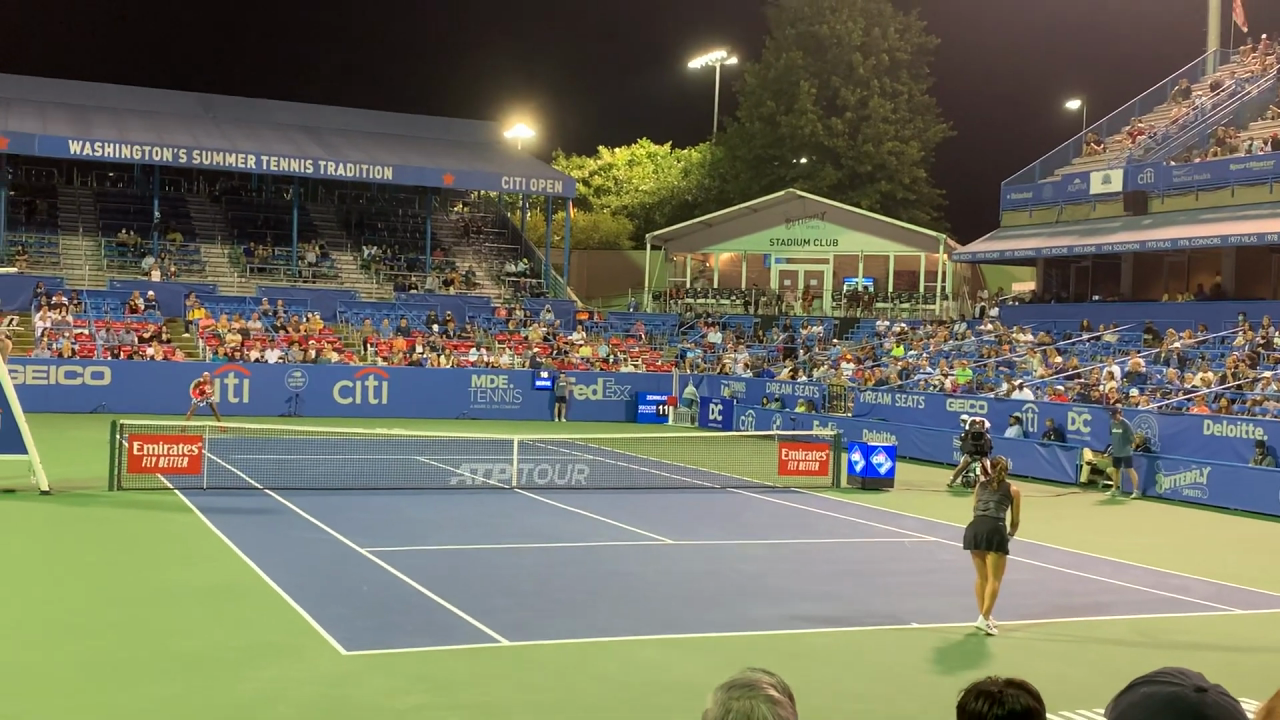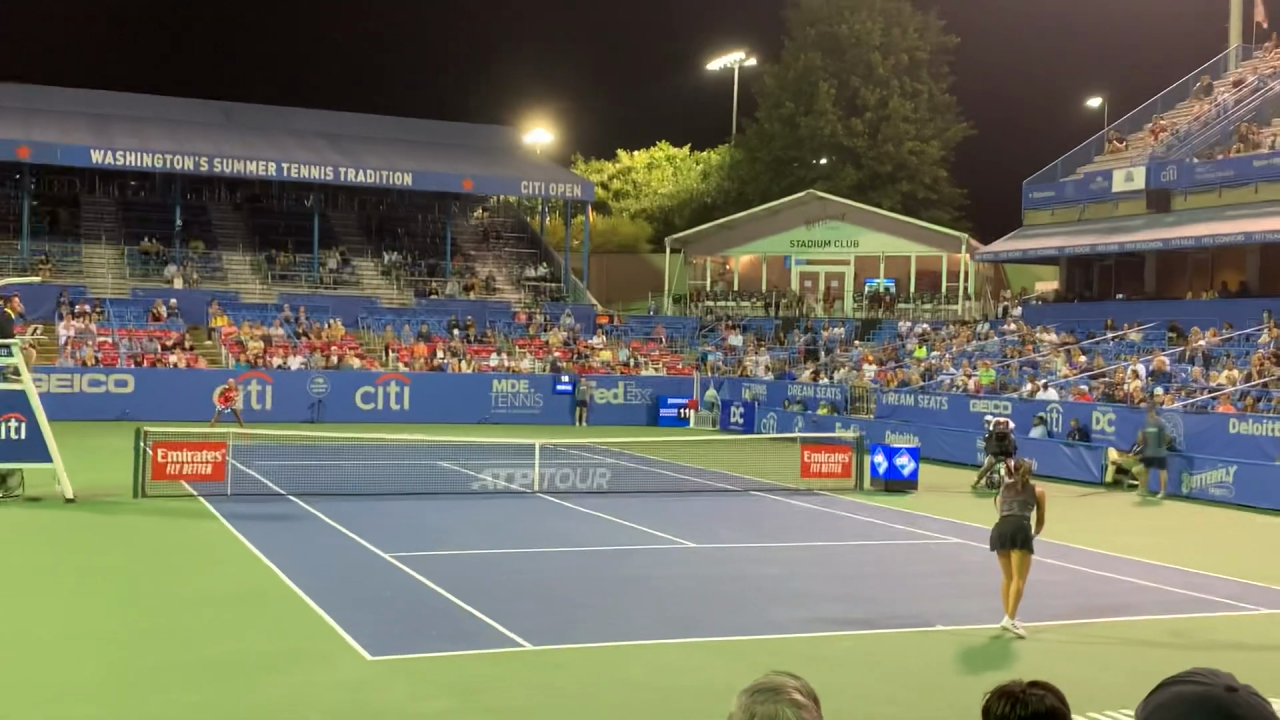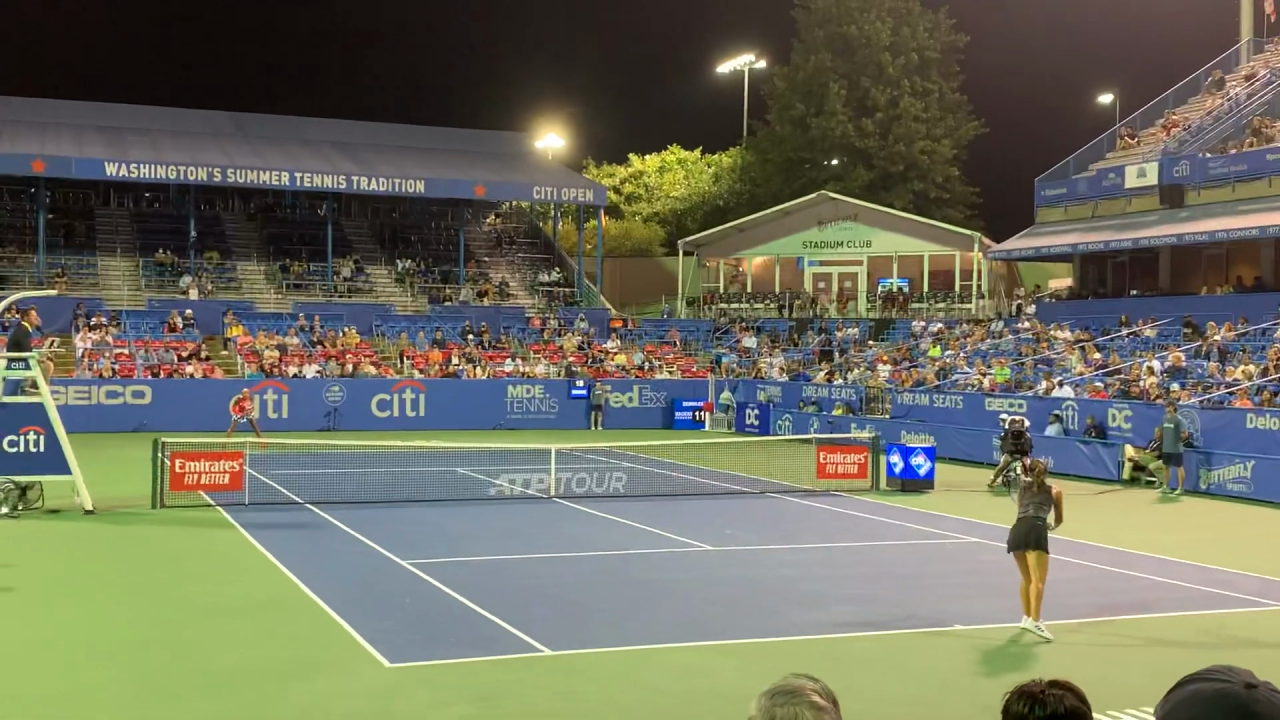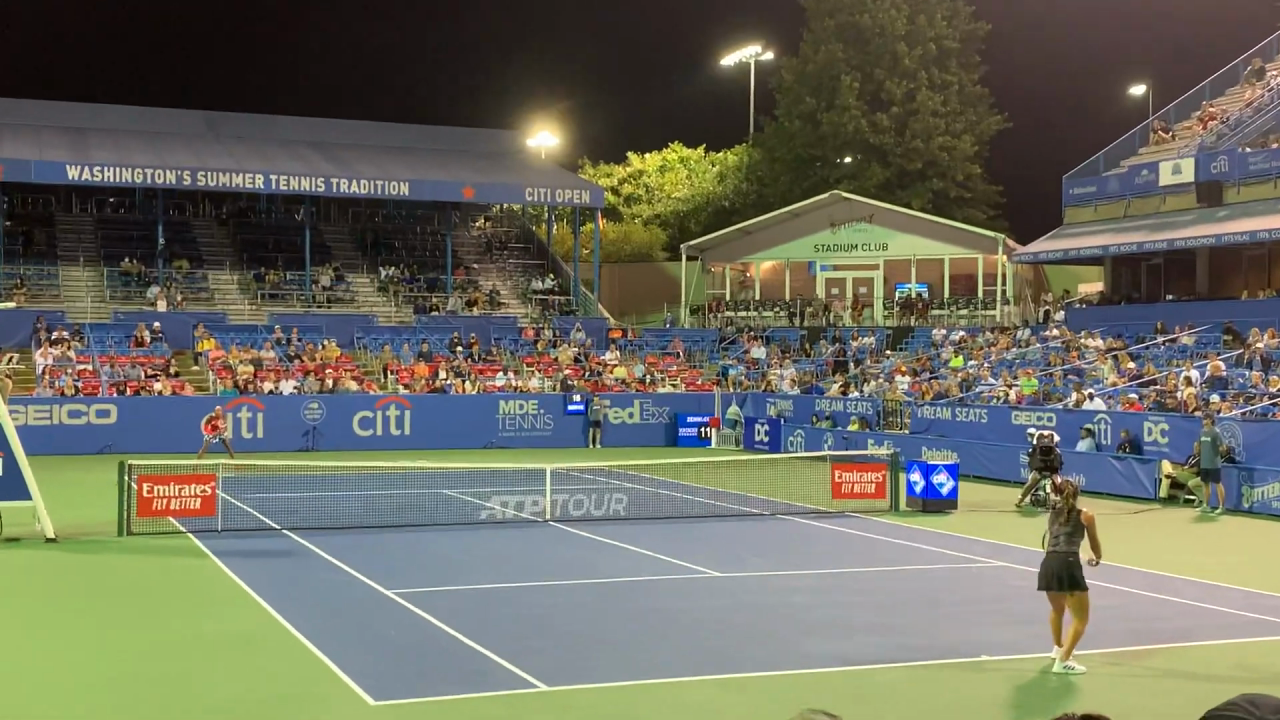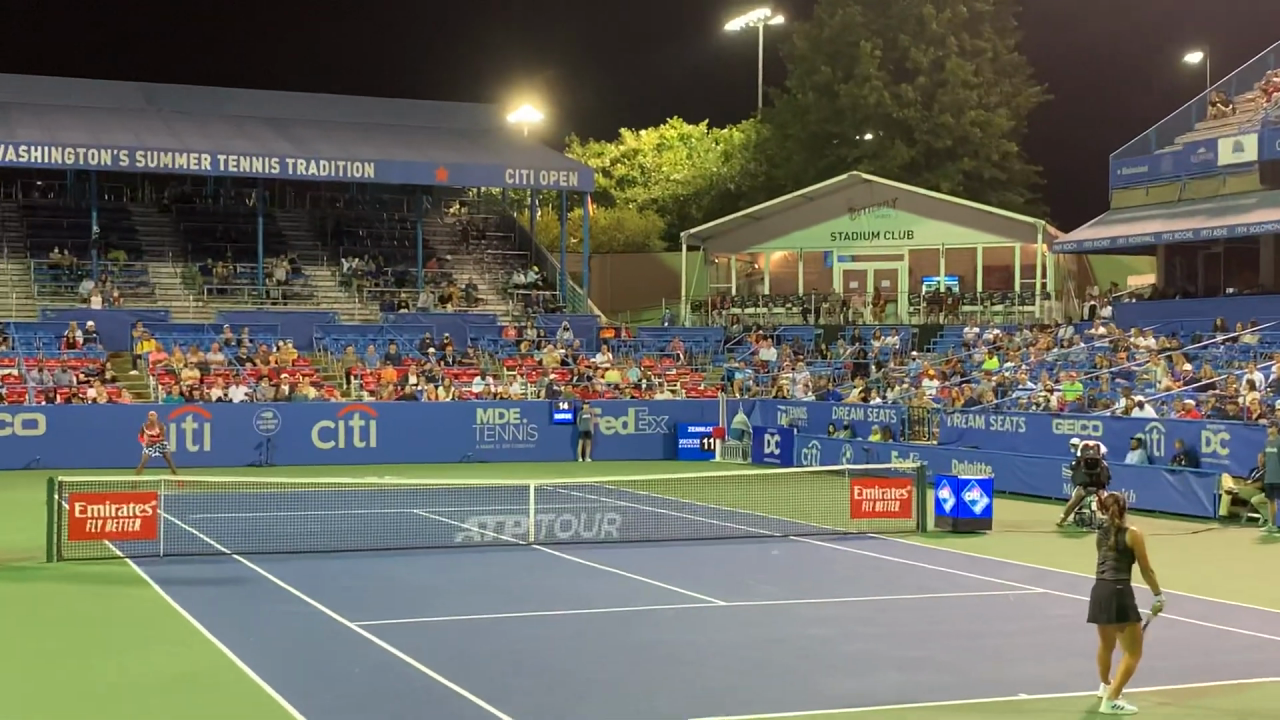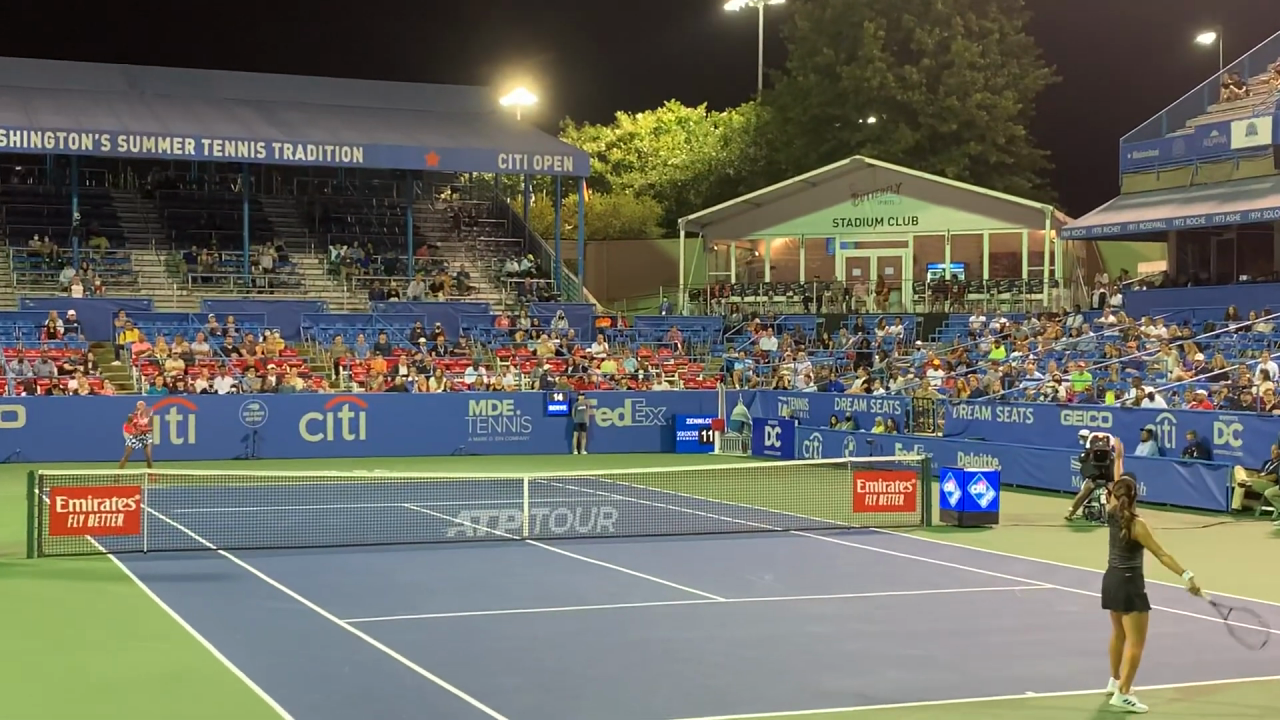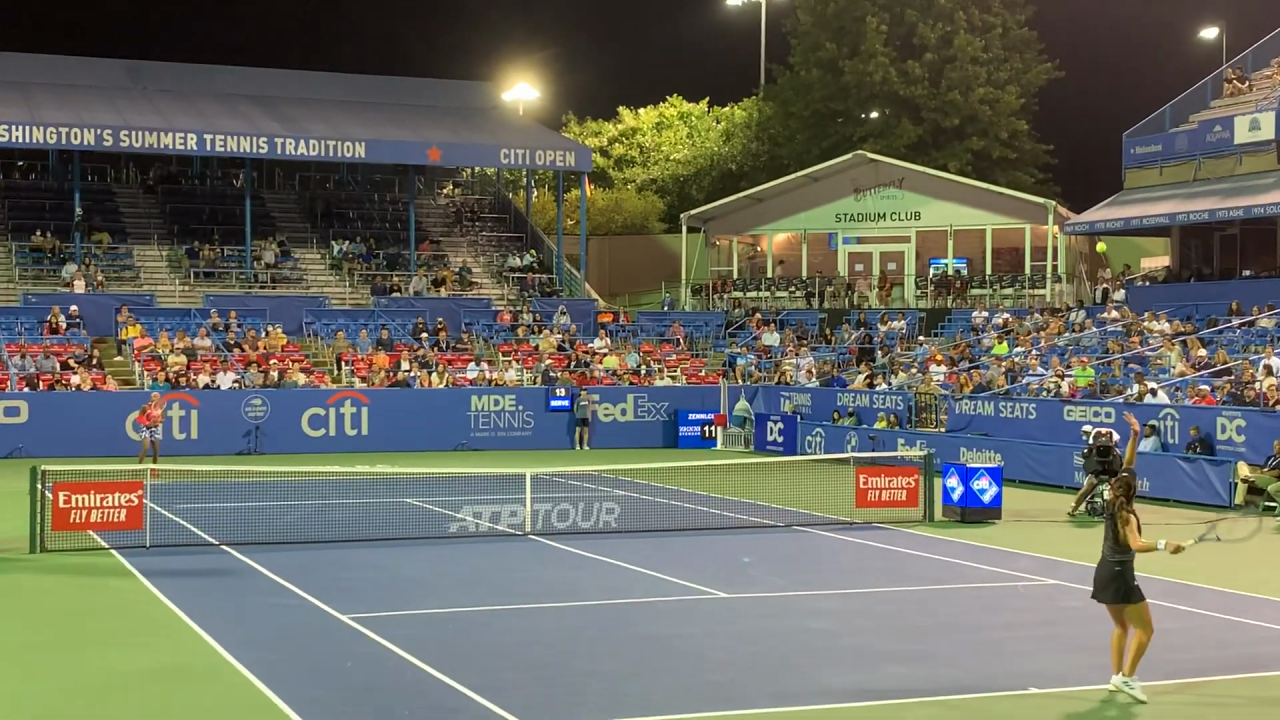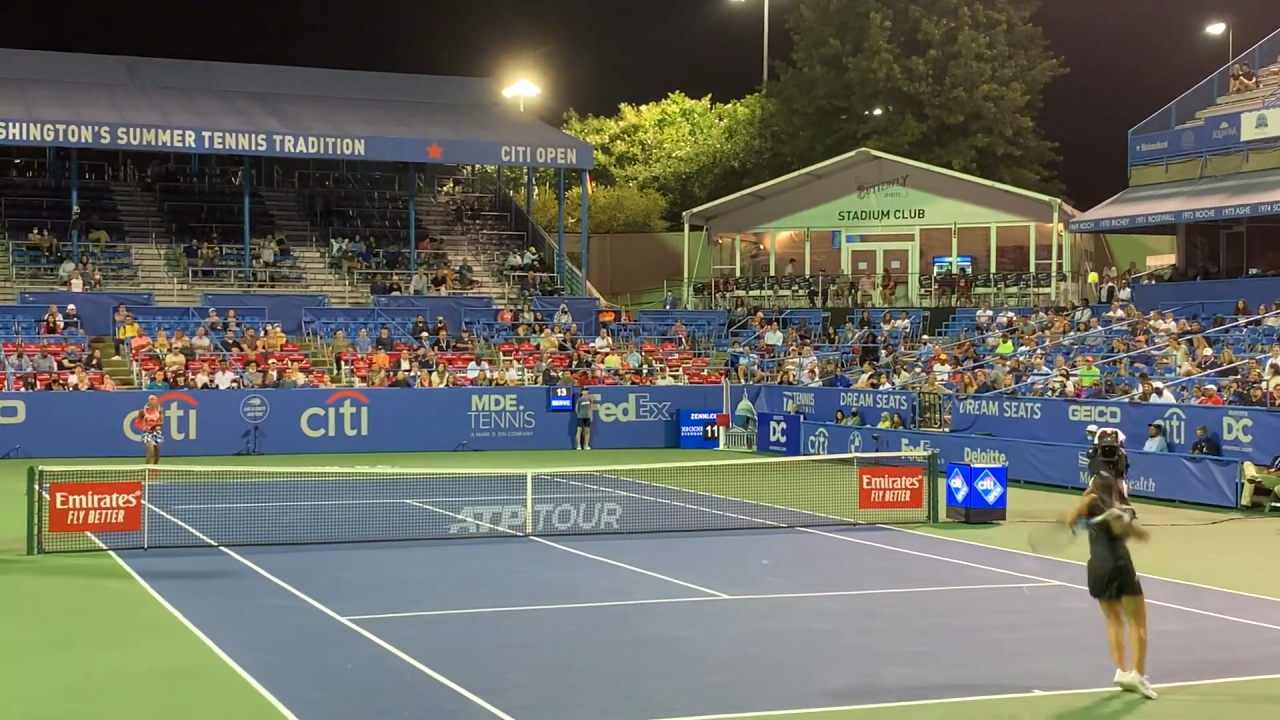
dt=0.4s
person 1, frame 1
left shoulder: (980, 486)
right shoulder: (1012, 490)
right elbow: (1015, 522)
right wrist: (1009, 535)
left hip: (974, 529)
right hip: (995, 530)
left knee: (982, 578)
right knee: (994, 579)
left ankle: (984, 616)
right ankle: (984, 618)
person 1, frame 2
left shoulder: (1005, 488)
right shoulder: (1037, 491)
right elbow: (1040, 521)
right wrist: (1034, 533)
left hip: (1000, 529)
right hip: (1020, 529)
left knee: (1008, 578)
right knee: (1019, 579)
left ankle: (1009, 617)
right ankle: (1010, 618)
person 1, frame 3
left shoulder: (1023, 488)
right shoulder: (1054, 491)
right elbow: (1059, 519)
right wrist: (1052, 525)
left hip: (1017, 531)
right hip: (1035, 531)
left knee: (1026, 579)
right knee: (1038, 580)
left ankle: (1027, 617)
right ankle: (1034, 621)
person 1, frame 4
left shoulder: (1053, 513)
right shoulder: (1085, 515)
right elbow: (1094, 544)
right wrist: (1097, 558)
left hip: (1048, 565)
right hip: (1068, 565)
left knee: (1057, 610)
right knee: (1081, 619)
left ankle: (1058, 648)
right ankle: (1063, 661)
person 1, frame 5
left shoulder: (1102, 534)
right shoulder: (1132, 534)
right elbow: (1146, 571)
right wrist: (1158, 596)
left hip: (1099, 593)
right hip: (1119, 595)
left knee: (1106, 645)
right knee: (1133, 653)
left ankle: (1105, 685)
right ankle: (1111, 700)
person 1, frame 6
left shoulder: (1112, 510)
right shoulder: (1136, 525)
left elbow: (1117, 495)
right elbow: (1162, 555)
left wrist: (1118, 457)
right wrist: (1187, 576)
left hip: (1111, 579)
right hip: (1128, 584)
left knee: (1120, 636)
right knee: (1135, 643)
left ankle: (1115, 681)
right ankle: (1123, 695)
person 1, frame 7
left shoulder: (1112, 504)
right shoulder: (1127, 517)
left elbow: (1126, 467)
right elbow: (1137, 545)
right wrist: (1164, 546)
left hip: (1104, 573)
right hip: (1120, 577)
left knee: (1122, 627)
right knee: (1144, 630)
left ankle: (1117, 676)
right ankle: (1126, 677)
person 1, frame 8
left shoulder: (1090, 503)
right shoulder: (1117, 514)
left elbow: (1071, 518)
right elbow: (1141, 536)
right wrist: (1124, 519)
left hip: (1097, 572)
right hip: (1120, 571)
left knee: (1115, 623)
right knee: (1138, 626)
left ankle: (1121, 672)
right ankle: (1139, 675)
